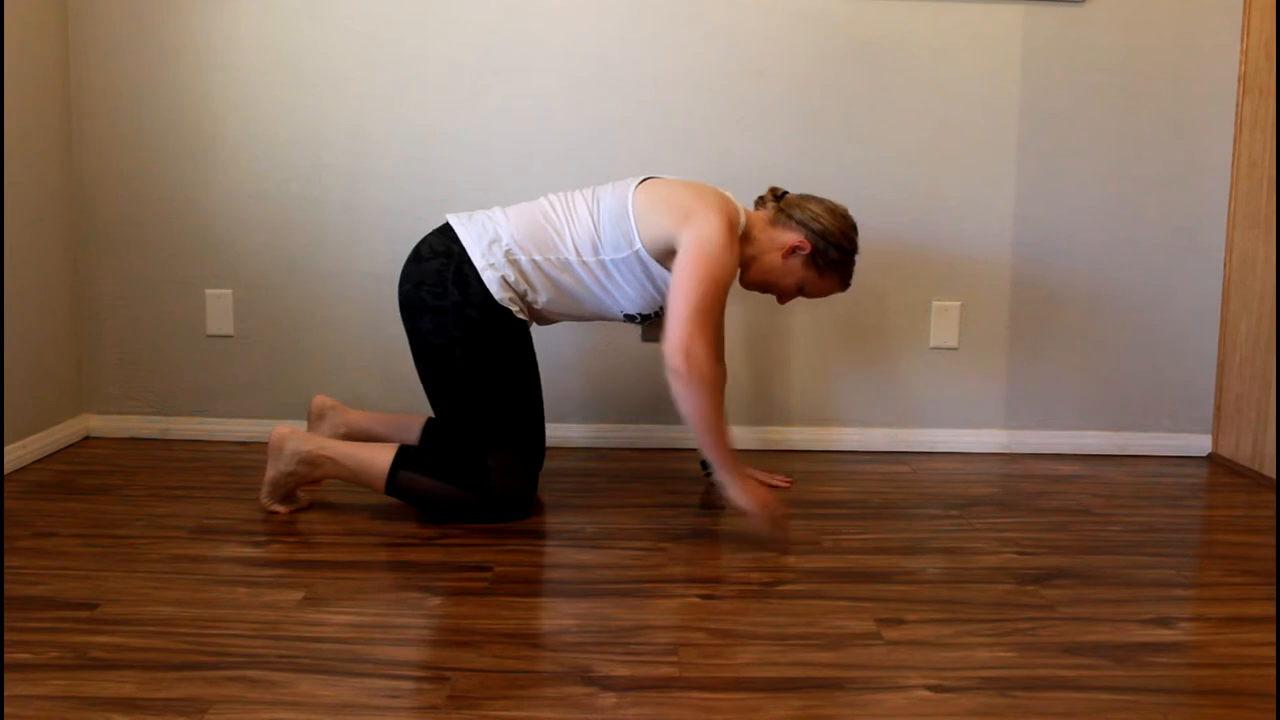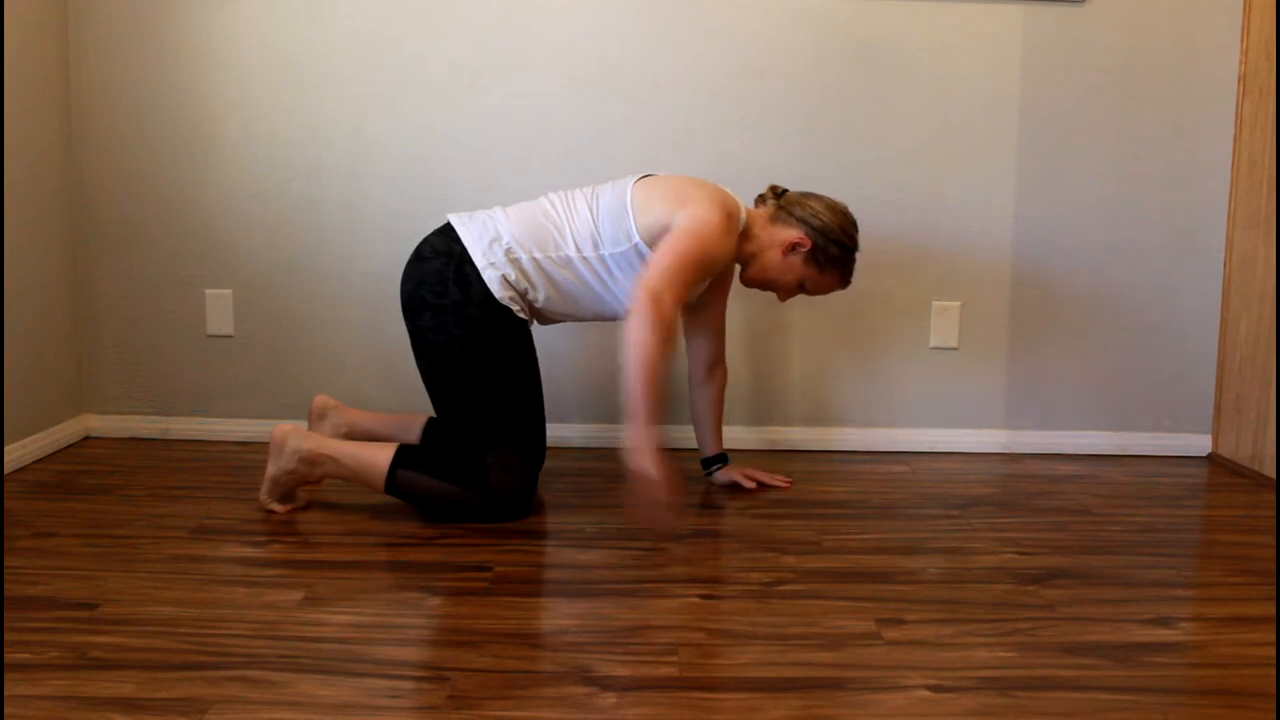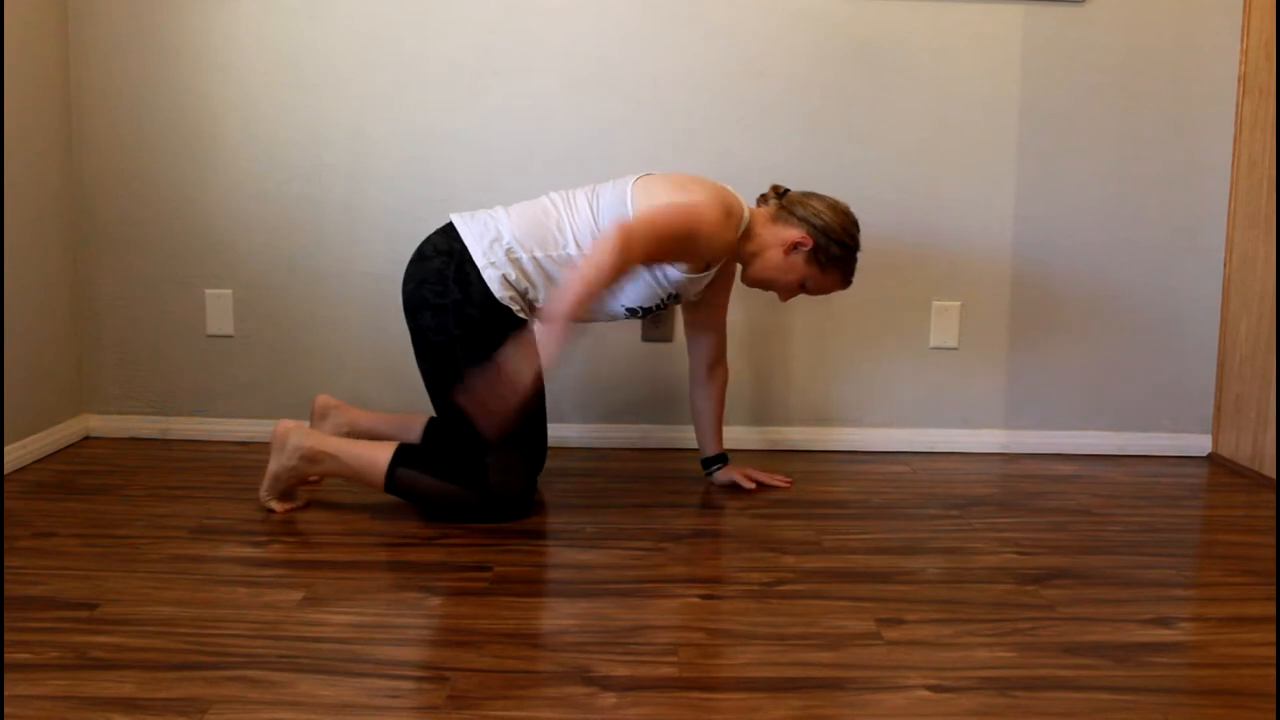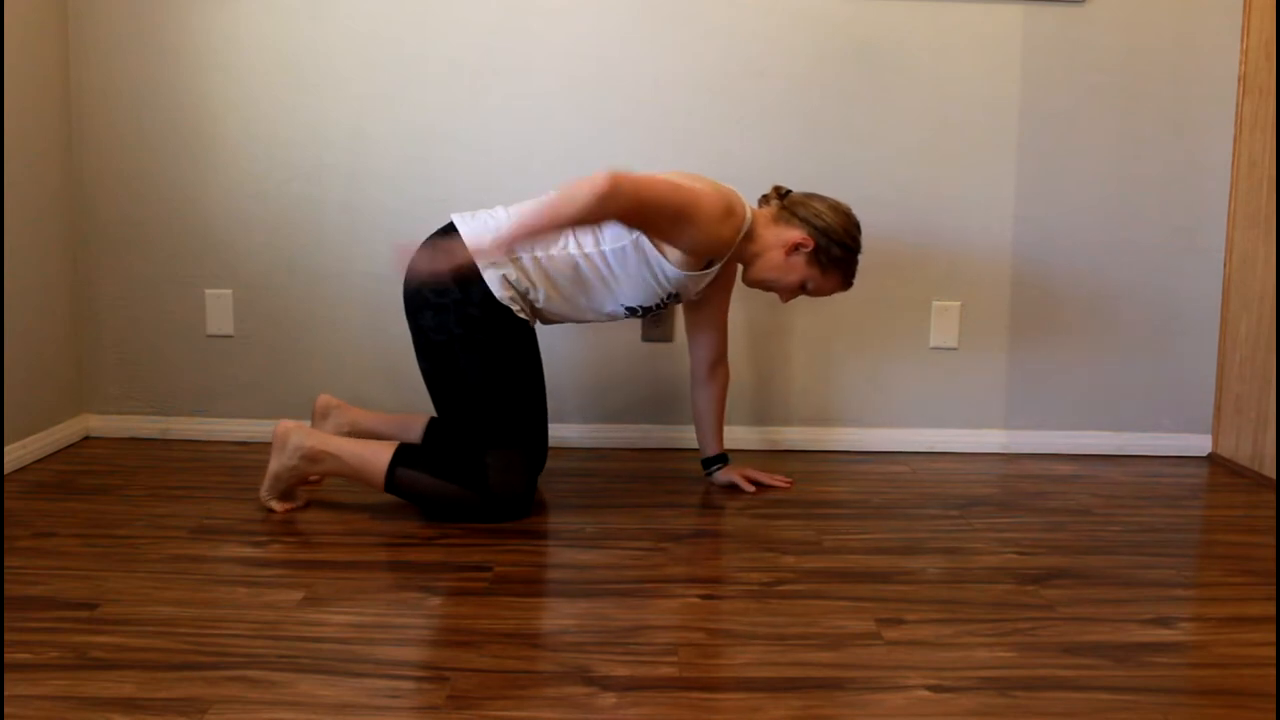
dt=0.1s
person 1, frame 1
left shoulder: (712, 246)
right shoulder: (714, 233)
left elbow: (706, 360)
right elbow: (683, 362)
left wrist: (718, 464)
right wrist: (730, 476)
left hip: (477, 283)
right hip: (457, 283)
left knee: (514, 454)
right knee: (504, 490)
left ankle: (344, 423)
right ankle: (309, 454)
person 1, frame 2
left shoulder: (713, 245)
right shoulder: (712, 224)
left elbow: (706, 360)
right elbow: (647, 309)
left wrist: (717, 460)
right wrist: (642, 440)
left hip: (478, 283)
right hip: (459, 283)
left knee: (515, 452)
right knee: (504, 491)
left ankle: (345, 422)
right ankle: (310, 453)
person 1, frame 3
left shoulder: (720, 255)
right shoulder: (715, 223)
left elbow: (707, 362)
right elbow: (614, 249)
left wrist: (716, 461)
right wrist: (534, 354)
left hip: (485, 284)
right hip: (462, 284)
left knee: (517, 455)
right knee: (502, 490)
left ankle: (347, 422)
right ankle: (312, 452)
person 1, frame 4
left shoulder: (721, 254)
right shoulder: (716, 221)
left elbow: (709, 363)
right elbow: (605, 190)
left wrist: (716, 461)
right wrist: (488, 248)
left hip: (488, 288)
right hip: (465, 285)
left knee: (520, 456)
right knee: (503, 492)
left ankle: (348, 422)
right ankle: (314, 451)
